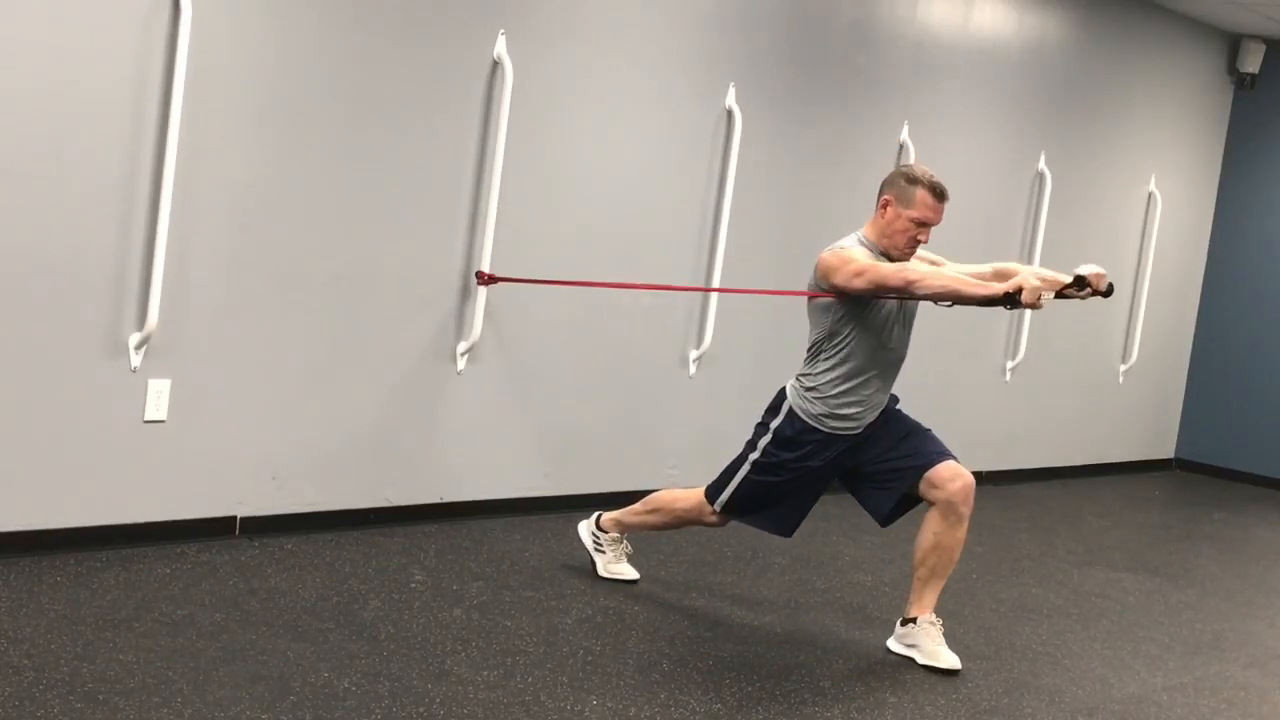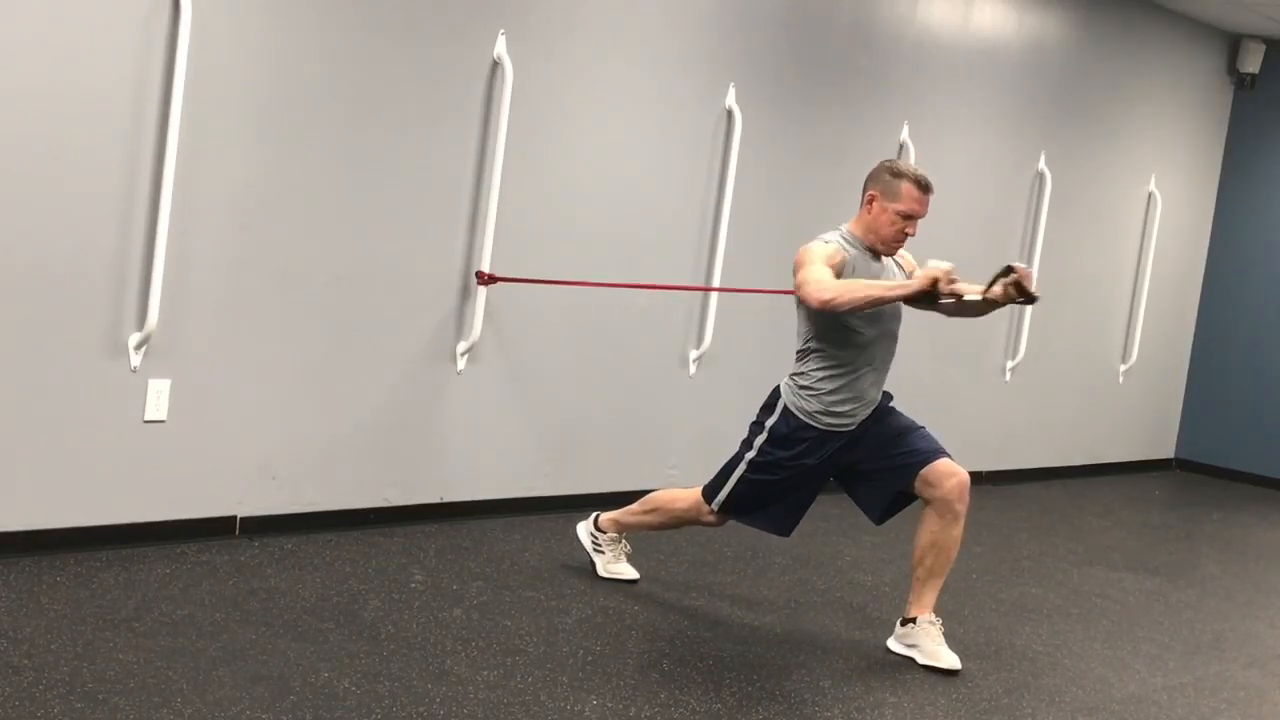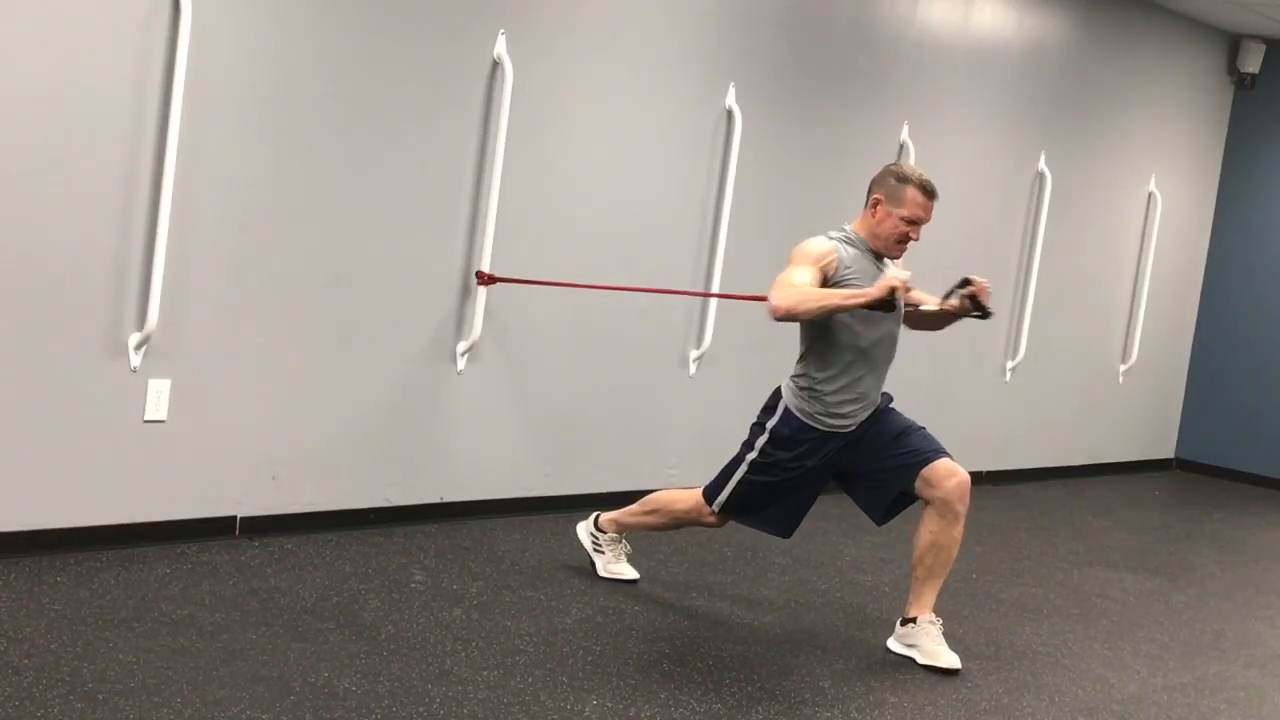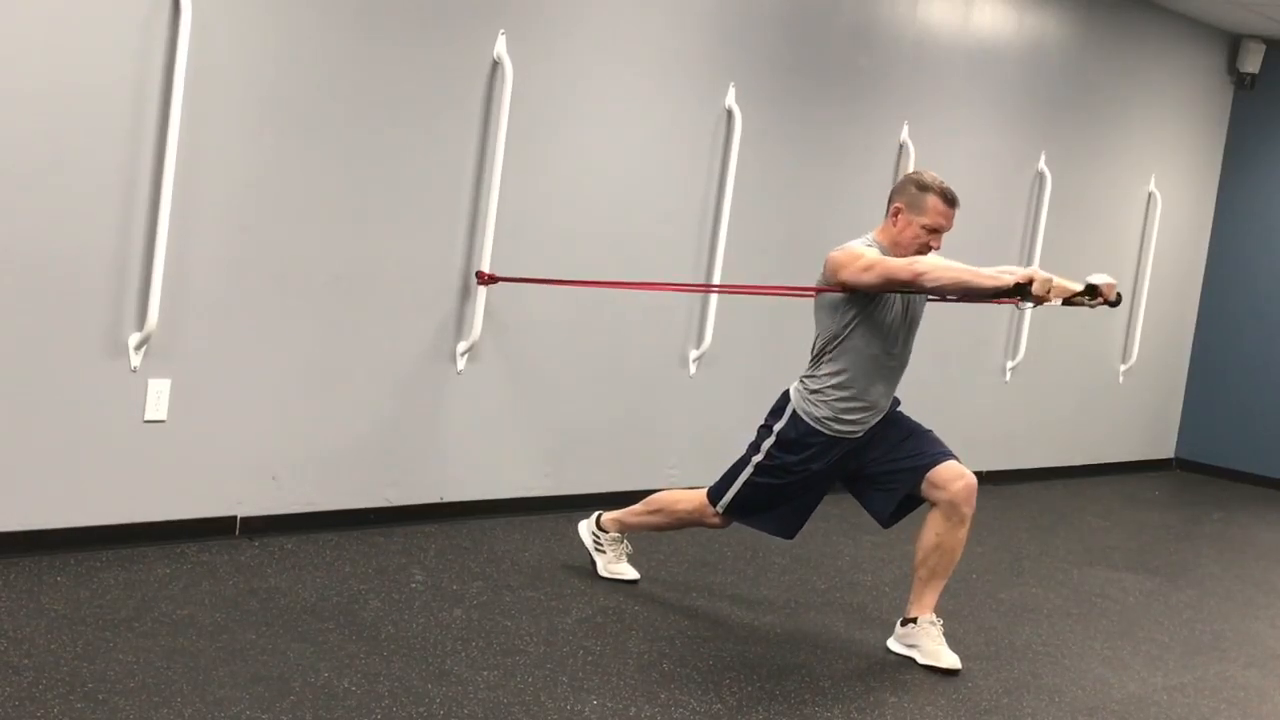
dt=0.5s
person 1, frame 1
left shoulder: (912, 258)
right shoulder: (842, 259)
left elbow: (987, 274)
right elbow: (910, 281)
left wrist: (1068, 280)
right wrist: (1005, 289)
left hip: (873, 421)
right hip: (807, 423)
left knee: (956, 488)
right knee: (715, 509)
left ankle: (916, 625)
right ankle: (607, 527)
person 1, frame 2
left shoulder: (895, 260)
right shoulder: (825, 253)
left elbow: (955, 301)
right elbow: (819, 297)
left wrist: (997, 294)
right wrist: (905, 288)
left hip: (867, 418)
right hip: (804, 421)
left knee: (951, 486)
right knee: (711, 507)
left ankle: (917, 626)
right ankle: (604, 527)
person 1, frame 3
left shoulder: (885, 259)
right shoulder: (824, 252)
left elbow: (919, 318)
right elbow: (783, 304)
left wrist: (954, 306)
right wrist: (867, 295)
left hip: (868, 419)
right hip: (804, 422)
left knee: (951, 486)
right knee: (712, 510)
left ankle: (917, 625)
right ankle: (605, 527)
person 1, frame 4
left shoulder: (924, 263)
right shoulder: (850, 260)
left elbow: (990, 281)
right elbow: (917, 274)
left wrist: (1076, 289)
right wrist: (1015, 278)
left hip: (875, 424)
right hip: (811, 425)
left knee: (959, 488)
right knee: (717, 511)
left ankle: (917, 626)
right ankle: (607, 527)
